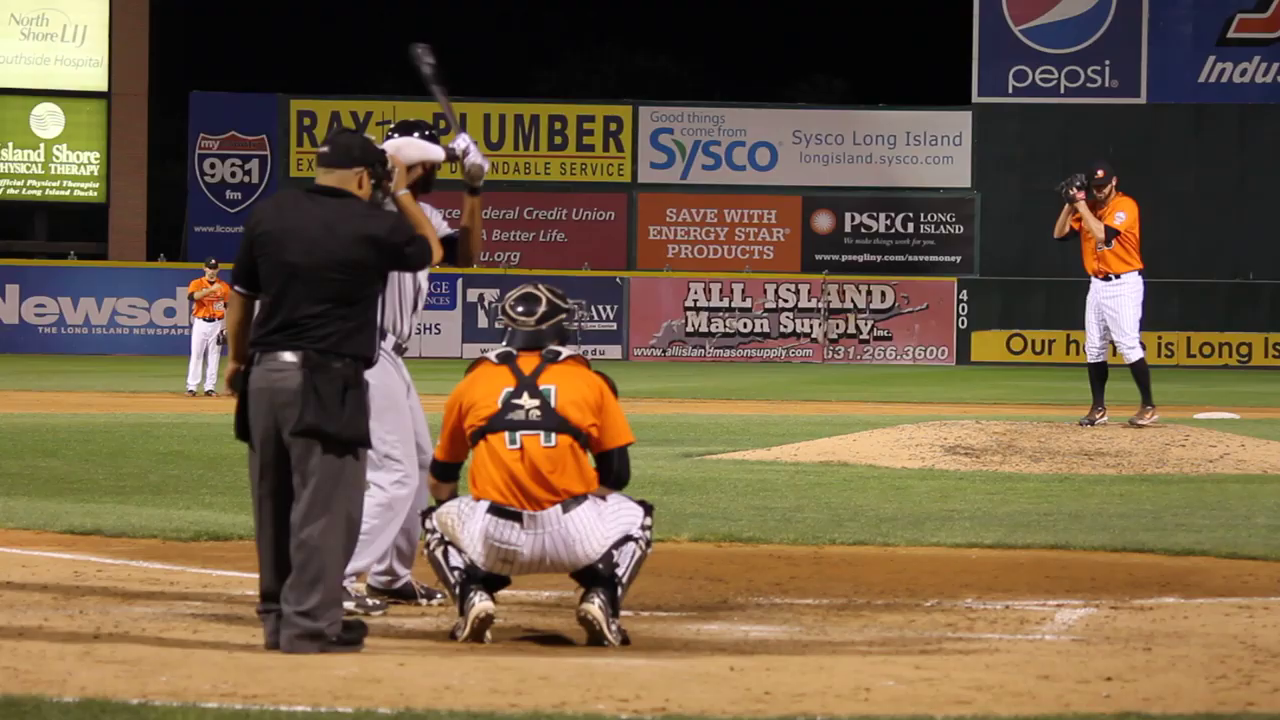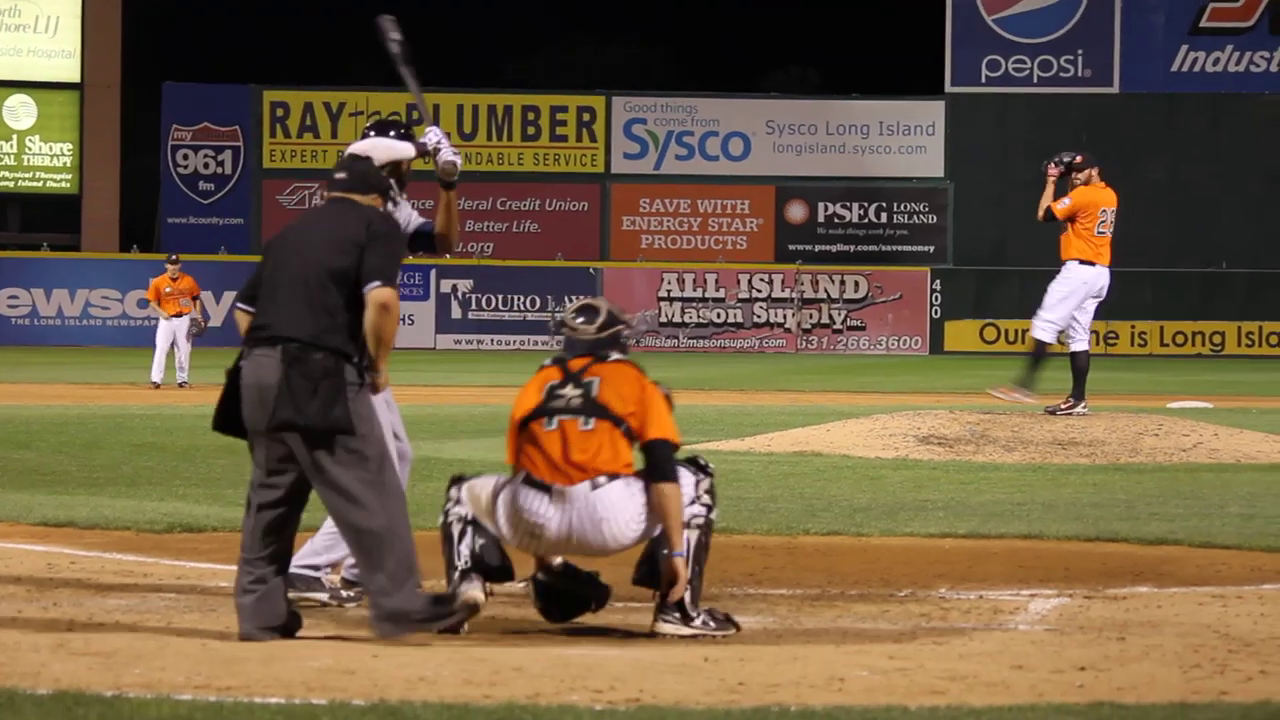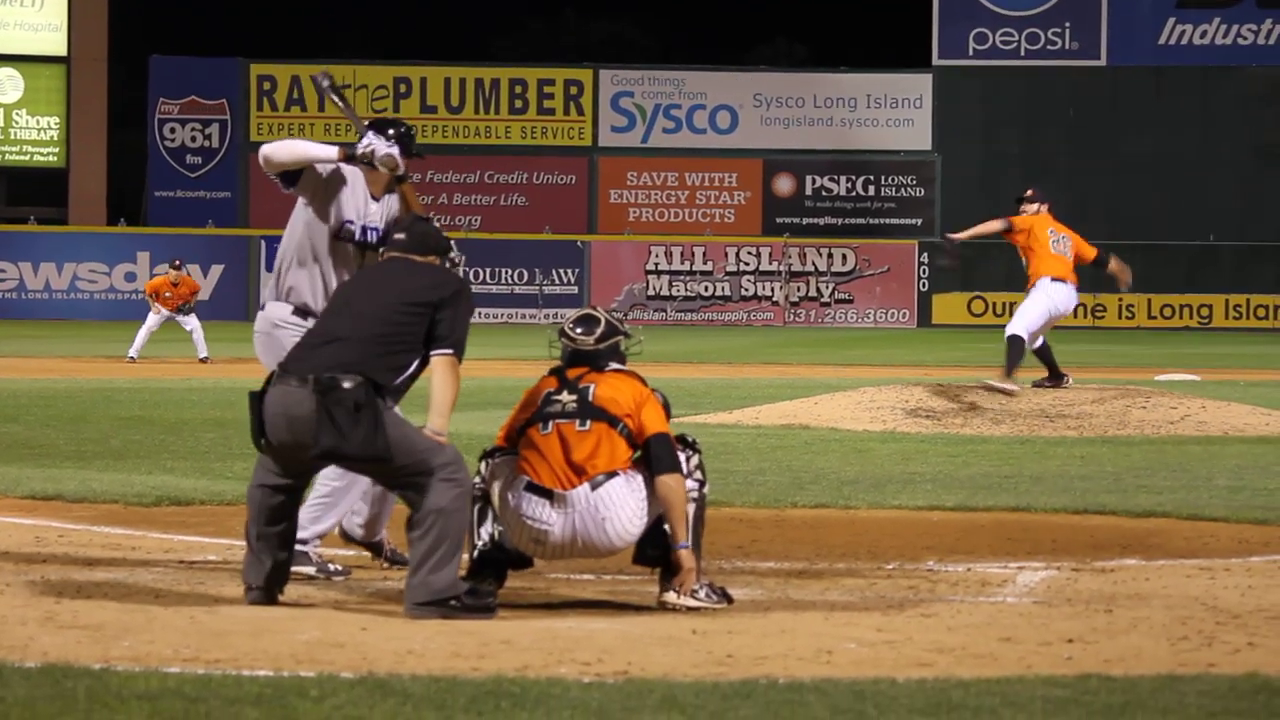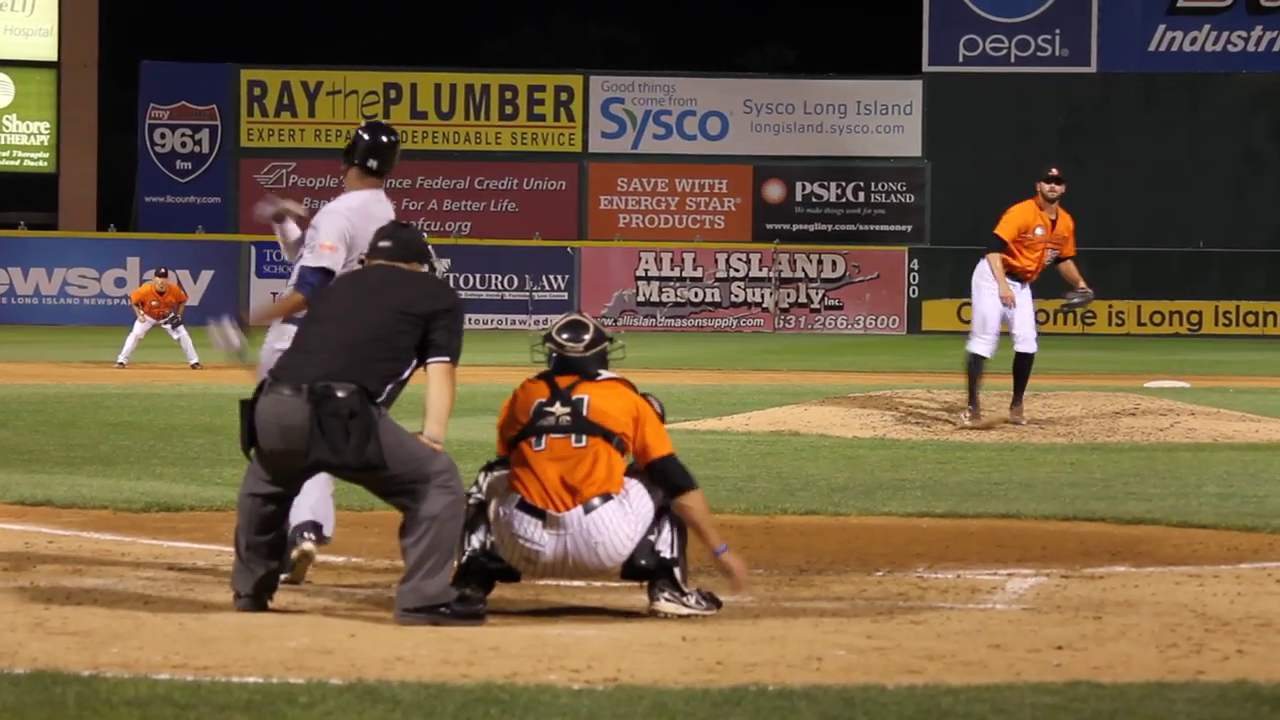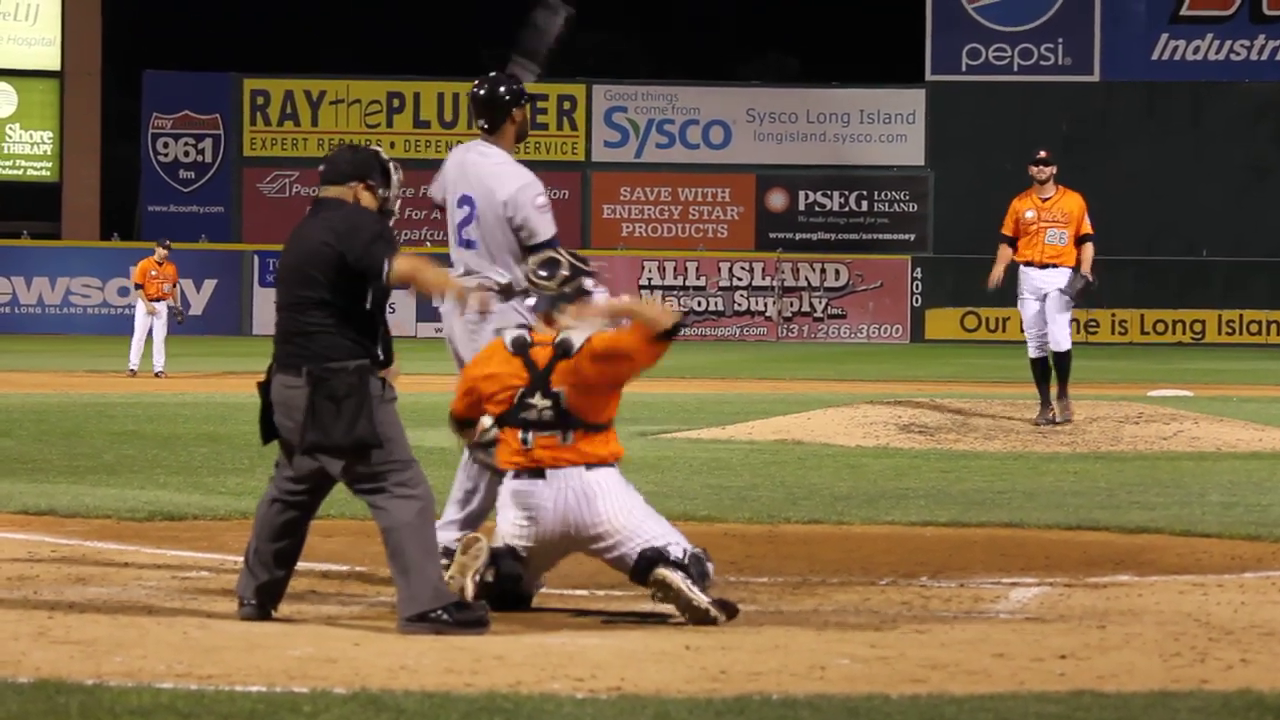
dt=1s
person 1, frame 1
left shoulder: (423, 213)
left elbow: (466, 253)
right elbow: (389, 150)
left wrist: (473, 188)
right wrist: (445, 153)
left hip: (386, 353)
left knee: (422, 463)
right knee: (396, 474)
left ankle: (389, 572)
person 1, frame 2
left shoulder: (396, 208)
left elbow: (443, 242)
right elbow: (360, 153)
left wrist: (447, 184)
right wrist: (420, 145)
left knee: (395, 455)
left ankle: (362, 568)
right ankle: (305, 570)
person 1, frame 3
left shoulder: (394, 204)
right shoulder: (330, 178)
right elbow: (270, 155)
left wrist: (399, 177)
right wrist: (347, 153)
right hip: (288, 326)
left ankle: (366, 526)
right ankle: (296, 546)
person 1, frame 4
left shoulder: (337, 215)
right shoulder: (385, 212)
left elbow: (309, 290)
left wrist: (251, 320)
right wrist: (285, 220)
left hip: (295, 340)
right ankle: (310, 528)
person 1, frame 5
left shoulder: (459, 157)
right shoulder: (520, 183)
left elbow: (440, 198)
left hip: (460, 302)
right hip: (496, 313)
left ankle: (451, 541)
person 2, frame 1
left shoulder: (268, 213)
right shoulder: (378, 225)
left elbow: (240, 297)
right elbow: (428, 250)
left wrist: (236, 358)
right wrist: (401, 194)
left hip: (265, 375)
right hip: (328, 382)
left knee: (274, 504)
right knee: (324, 508)
left ankle: (277, 617)
right ankle: (310, 625)
person 2, frame 2
left shoulder: (288, 230)
right shoulder: (377, 225)
left elbow: (244, 311)
right elbow: (381, 300)
right wrist: (378, 364)
left hip: (257, 370)
right hip: (320, 375)
left knee: (271, 495)
right knee: (369, 491)
left ankle: (260, 609)
right ankle: (401, 607)
person 2, frame 3
left shoulder: (358, 279)
right shoulder: (449, 285)
right elbow: (444, 361)
right wrist: (436, 431)
left hip: (280, 398)
right hip: (342, 404)
left knee: (275, 476)
right knee: (444, 472)
left ankle: (261, 581)
right ankle: (434, 592)
person 2, frame 4
left shoulder: (335, 287)
right shoulder: (436, 293)
right elbow: (441, 370)
right wrist: (433, 440)
left hip: (272, 406)
right hip: (337, 412)
left knee: (264, 484)
right knee: (439, 480)
left ankle: (250, 588)
right ankle: (425, 598)
person 2, frame 5
left shoulder: (304, 232)
right shoulder: (356, 224)
right elbow: (401, 268)
right wrist: (458, 288)
left hip: (291, 383)
right hip: (342, 386)
left knee: (290, 489)
right knee: (401, 490)
left ankle: (256, 593)
right ankle: (426, 604)
person 3, frame 1
left shoulder: (474, 381)
right shoulder: (589, 380)
left elbow: (440, 483)
right elbow: (617, 475)
left wrist: (475, 517)
left hip: (495, 537)
right hip: (574, 535)
left knee: (437, 521)
right knee: (636, 517)
left ankle: (473, 598)
right ankle: (601, 598)
person 3, frame 2
left shoulder: (536, 385)
right shoulder: (636, 383)
right elbow: (664, 472)
left wrist: (543, 559)
right wrist: (678, 553)
left hip: (532, 518)
right hip: (608, 517)
left knee: (463, 493)
right knee: (696, 480)
left ankle: (466, 588)
right ankle: (678, 612)
person 3, frame 3
left shoulder: (537, 391)
right shoulder: (634, 389)
left elbow: (504, 452)
right elbow: (666, 467)
right wrist: (684, 544)
left hip: (533, 528)
right hip: (611, 520)
left knee: (493, 465)
right knee: (684, 457)
left ankle: (483, 578)
right ankle: (680, 583)
person 3, frame 4
left shoulder: (523, 395)
right shoulder: (625, 397)
right elbow: (676, 480)
right wrist: (719, 548)
left hip: (525, 545)
right hip: (604, 542)
left knee: (493, 480)
right knee: (660, 480)
left ankle: (470, 586)
right ankle: (670, 590)
person 3, frame 5
left shoulder: (495, 355)
right shoulder: (595, 352)
left elbow: (461, 423)
right elbow: (664, 323)
left hip: (524, 501)
right hip: (594, 494)
left knee: (510, 592)
right knee: (692, 569)
left ankle: (486, 564)
right ankle: (670, 578)
person 4, frame 1
left shoulder: (1125, 206)
right shoulder: (1089, 208)
left elbow: (1101, 234)
right elbow: (1059, 234)
left wrist: (1081, 205)
right wrist: (1070, 204)
left hip: (1124, 284)
right hip: (1098, 285)
left knee: (1129, 344)
right knee: (1094, 348)
left ankle: (1148, 405)
right ankle: (1098, 408)
person 4, frame 2
left shoulder: (1083, 194)
right shoulder: (1108, 195)
left elbow: (1044, 215)
left wrist: (1051, 182)
right wrist: (1058, 180)
left hip: (1080, 272)
right hip: (1100, 275)
left knee: (1044, 325)
right knee: (1077, 336)
left ankle: (1025, 386)
right ankle: (1077, 398)
person 4, frame 3
left shoulder: (1035, 223)
right shoulder: (1066, 234)
left elbow: (1002, 224)
right elbow: (1100, 259)
left wrist: (963, 235)
right wrist: (1122, 272)
left hip: (1050, 288)
right hip: (1068, 297)
left knee: (1016, 332)
right knee: (1031, 337)
left ankle: (1007, 378)
right ankle: (1057, 376)
person 4, frame 4
left shoulder: (1066, 222)
right shoulder: (1021, 212)
left elbow: (1064, 260)
right elbow: (993, 248)
left wrist: (1080, 284)
right wrist: (1001, 285)
left hip: (1022, 284)
right hip: (994, 278)
left knee: (1027, 344)
right knee: (984, 338)
left ankle: (1017, 404)
right ankle: (972, 405)
person 4, frame 5
left shoulder: (1074, 200)
right shoulder: (1019, 203)
left elbow: (1087, 240)
right elbow: (1007, 243)
left wrist: (1086, 268)
right wrist: (998, 268)
left hip: (1061, 276)
right hip: (1028, 277)
left knee: (1059, 337)
right knee: (1035, 343)
left ankle: (1063, 394)
right ankle: (1046, 405)
